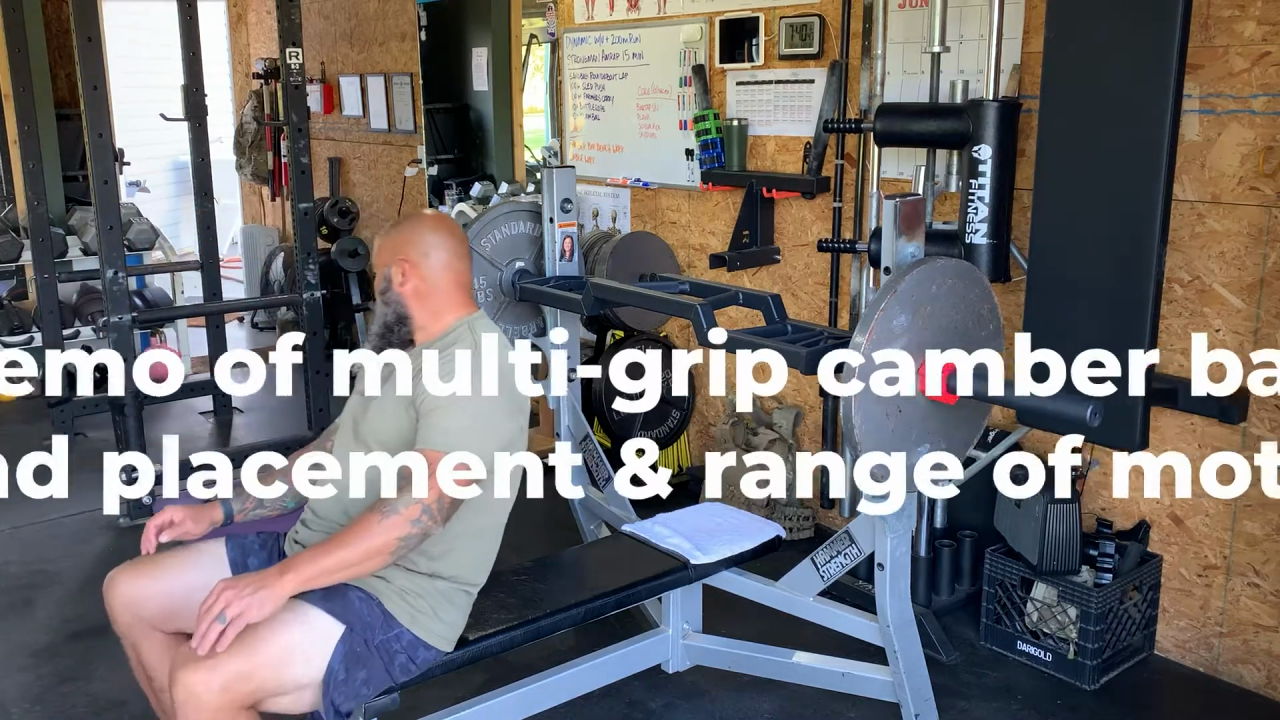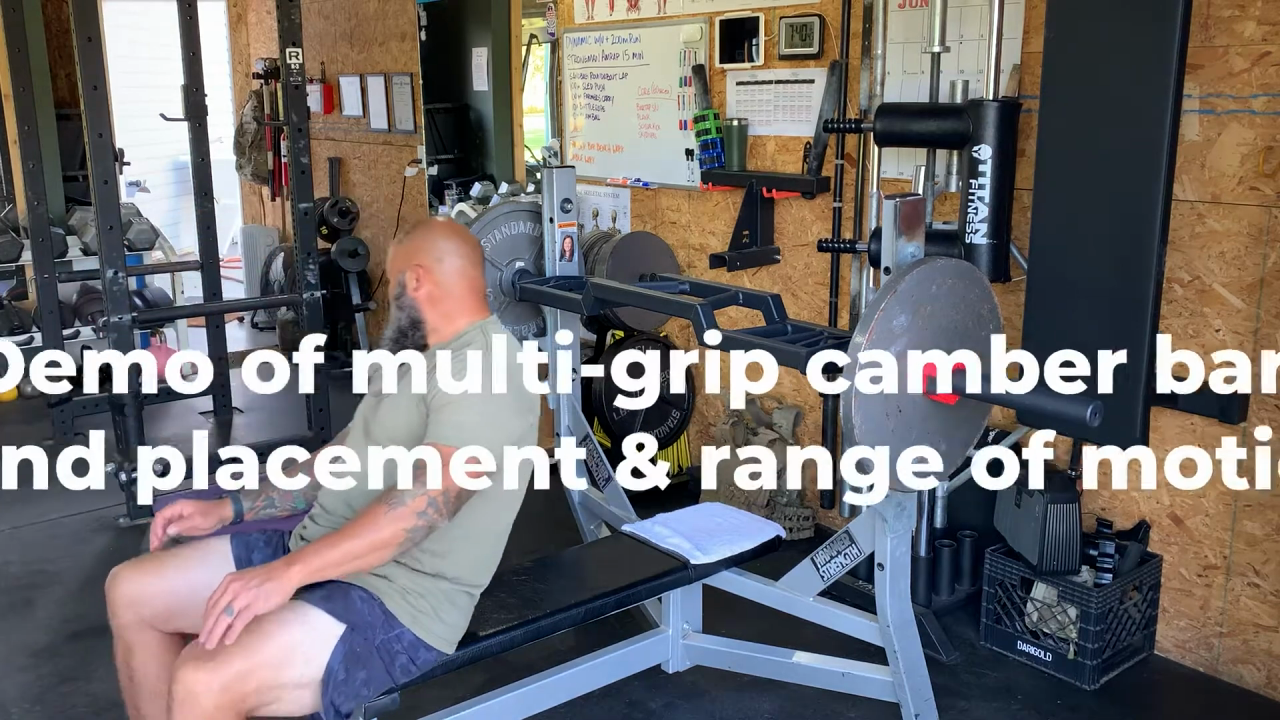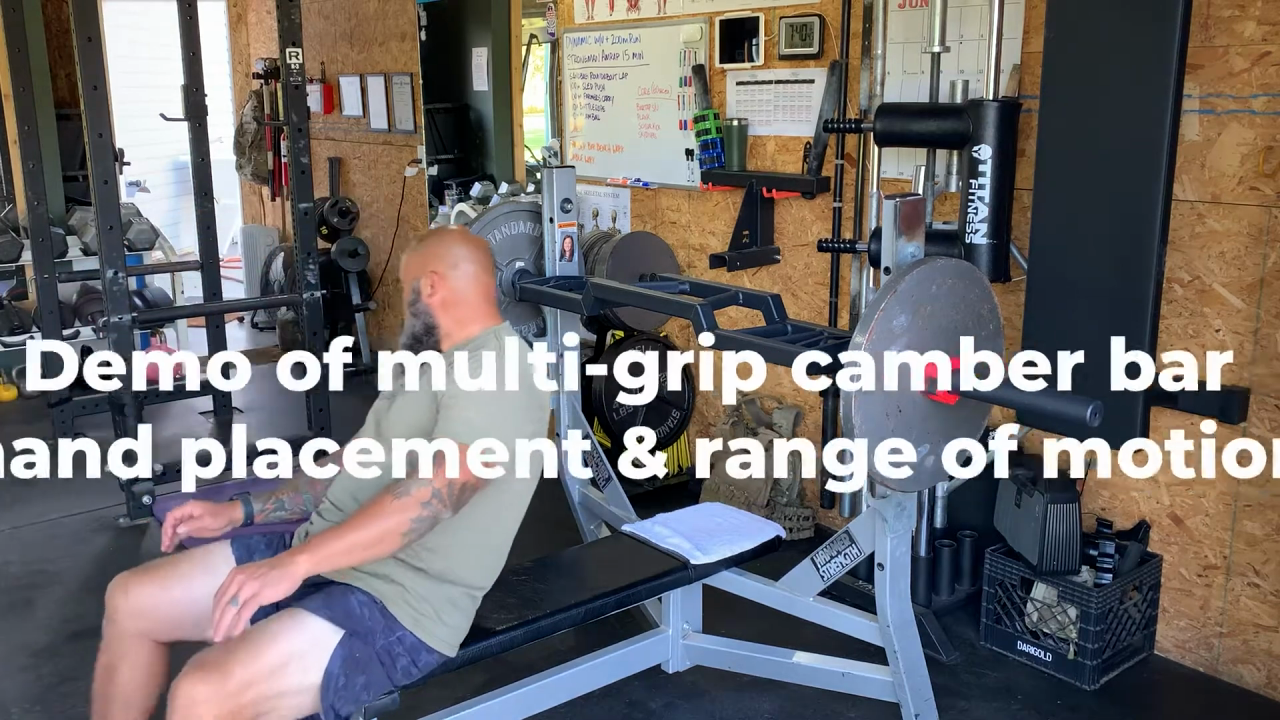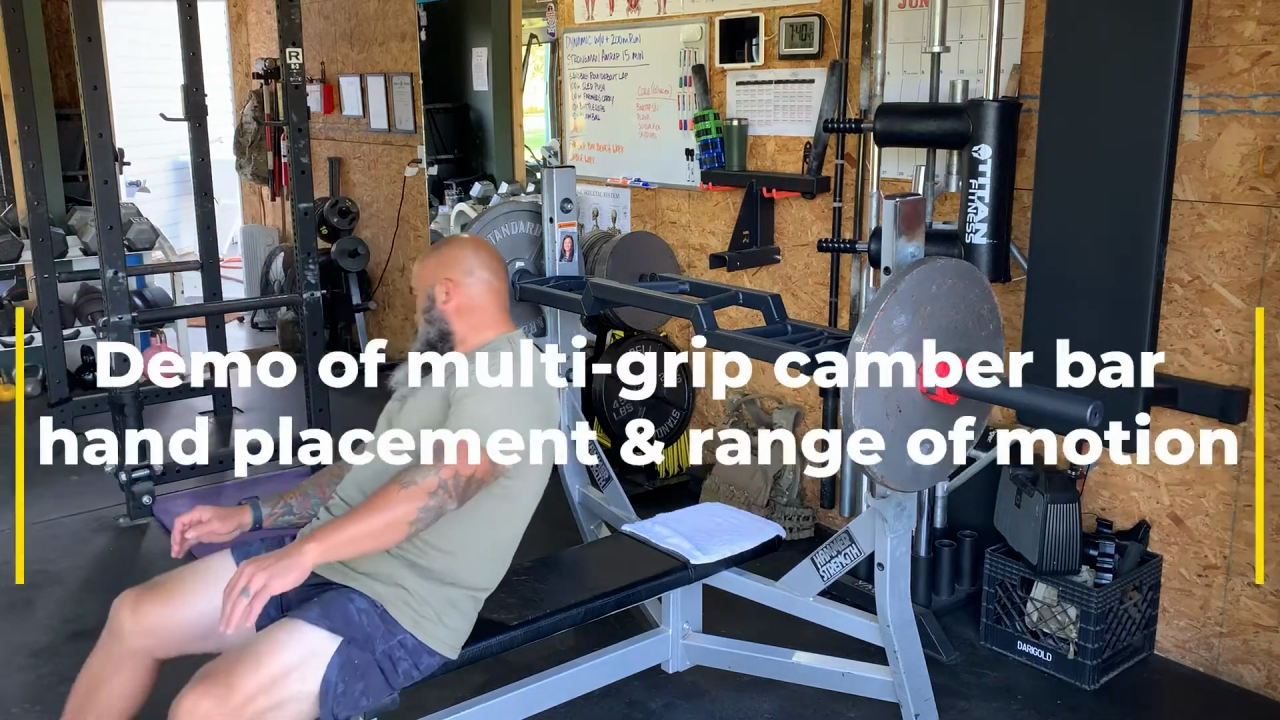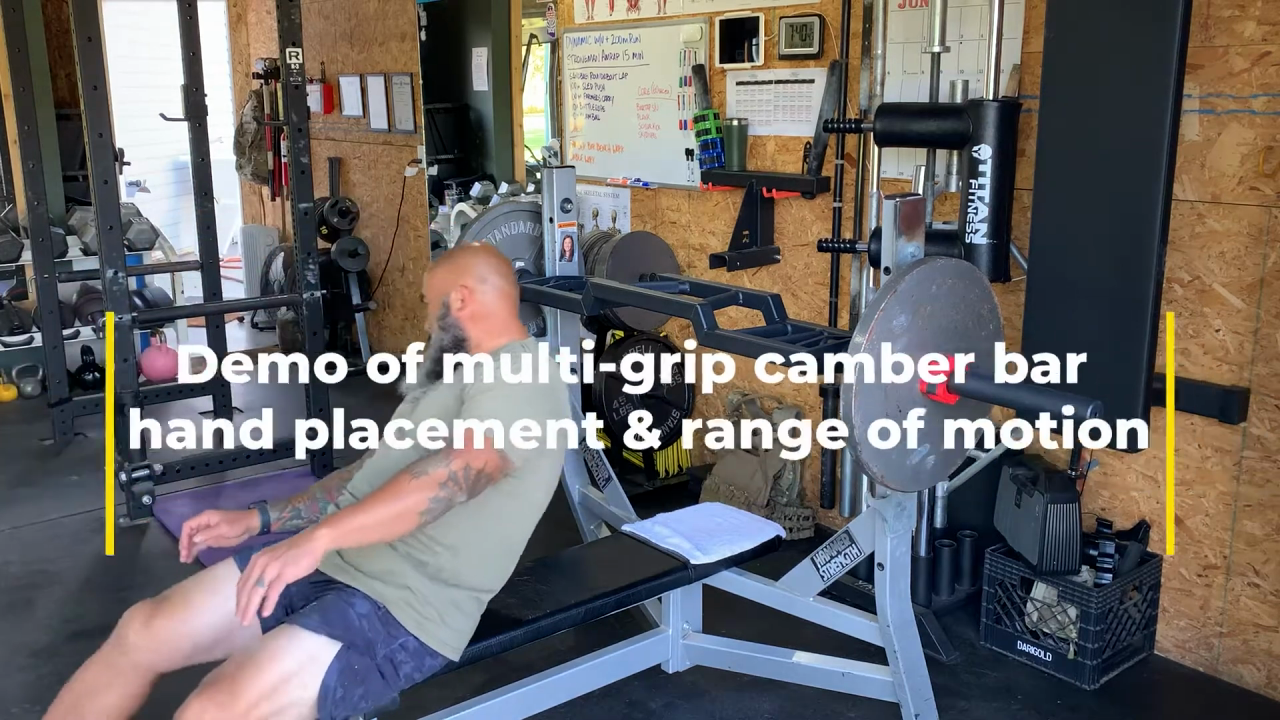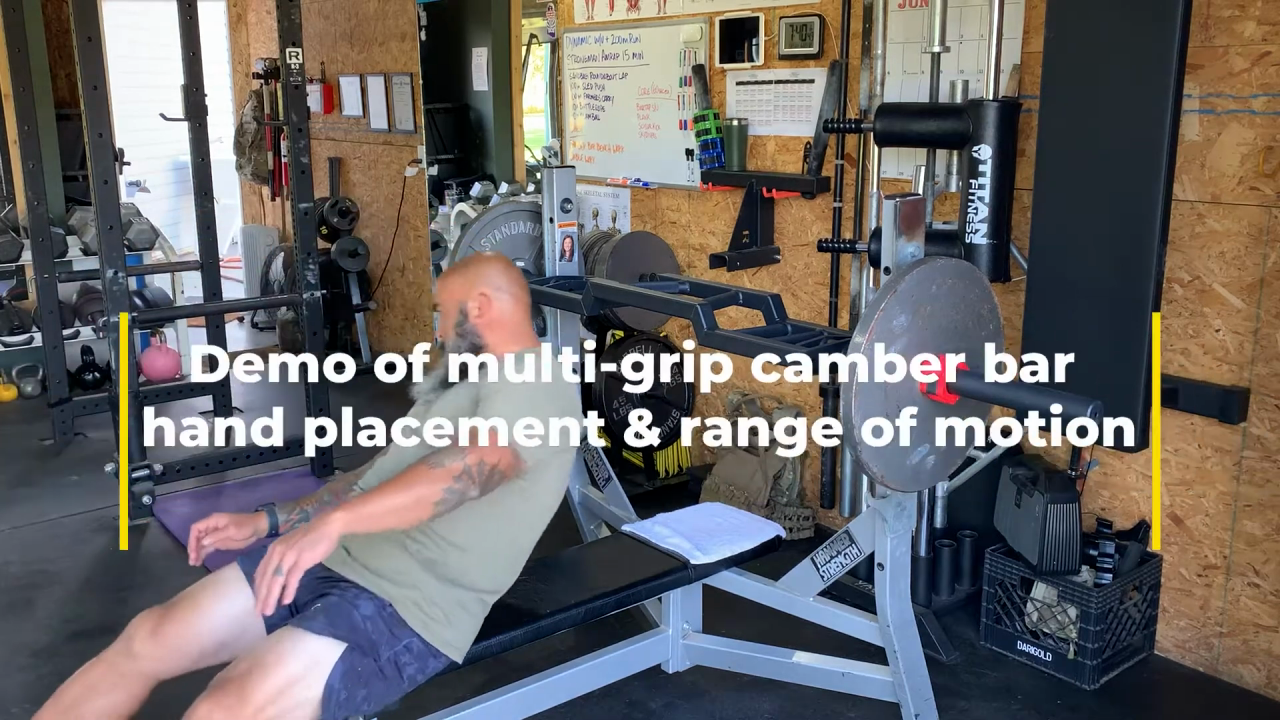
dt=0.1s
person 1, frame 1
left shoulder: (473, 370)
right shoulder: (410, 356)
left elbow: (420, 509)
right elbow: (327, 456)
left wrist: (281, 581)
right wrist: (217, 510)
left hip: (394, 605)
right knee: (128, 590)
person 1, frame 2
left shoulder: (485, 369)
right shoulder: (424, 358)
left elbow: (428, 500)
left wrist: (286, 573)
right wrist: (228, 507)
left hip: (397, 605)
right hip: (323, 559)
right knee: (131, 589)
person 1, frame 3
left shoulder: (495, 373)
right shoulder: (440, 365)
left elbow: (432, 493)
right elbow: (356, 469)
left wrist: (296, 562)
right wrist: (240, 510)
left hip: (399, 606)
right knee: (133, 597)
person 1, frame 4
right shoulder: (453, 370)
left elbow: (439, 484)
left wrist: (302, 551)
right wrist: (248, 516)
left hip: (399, 612)
right hip: (329, 565)
right knee: (136, 616)
person 1, frame 5
left shoulder: (524, 384)
right shoulder: (461, 378)
left elbow: (450, 476)
left wrist: (319, 536)
right wrist: (256, 519)
left hip: (401, 611)
right hip: (331, 563)
right knee: (146, 630)
person 1, frame 6
left shoulder: (537, 386)
right shoulder: (475, 382)
left elbow: (464, 472)
left wrist: (331, 523)
right wrist: (265, 522)
left hip: (405, 613)
right hip: (339, 563)
right knee: (152, 638)
